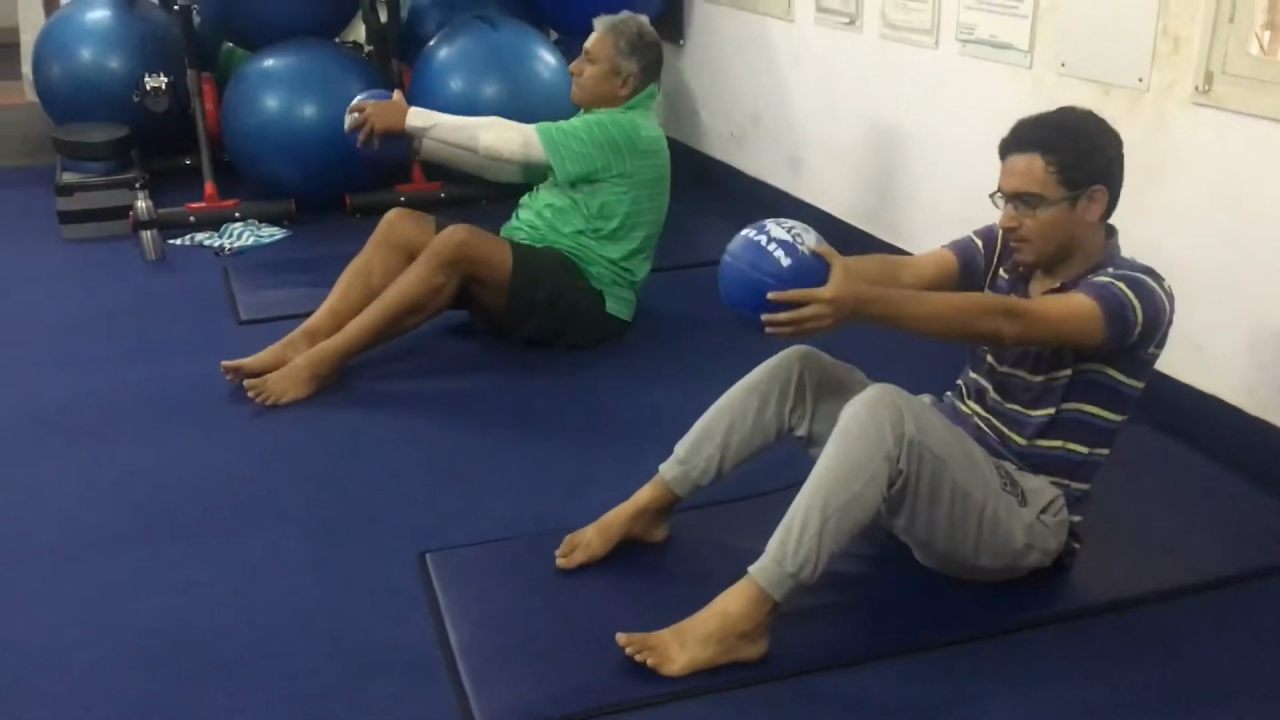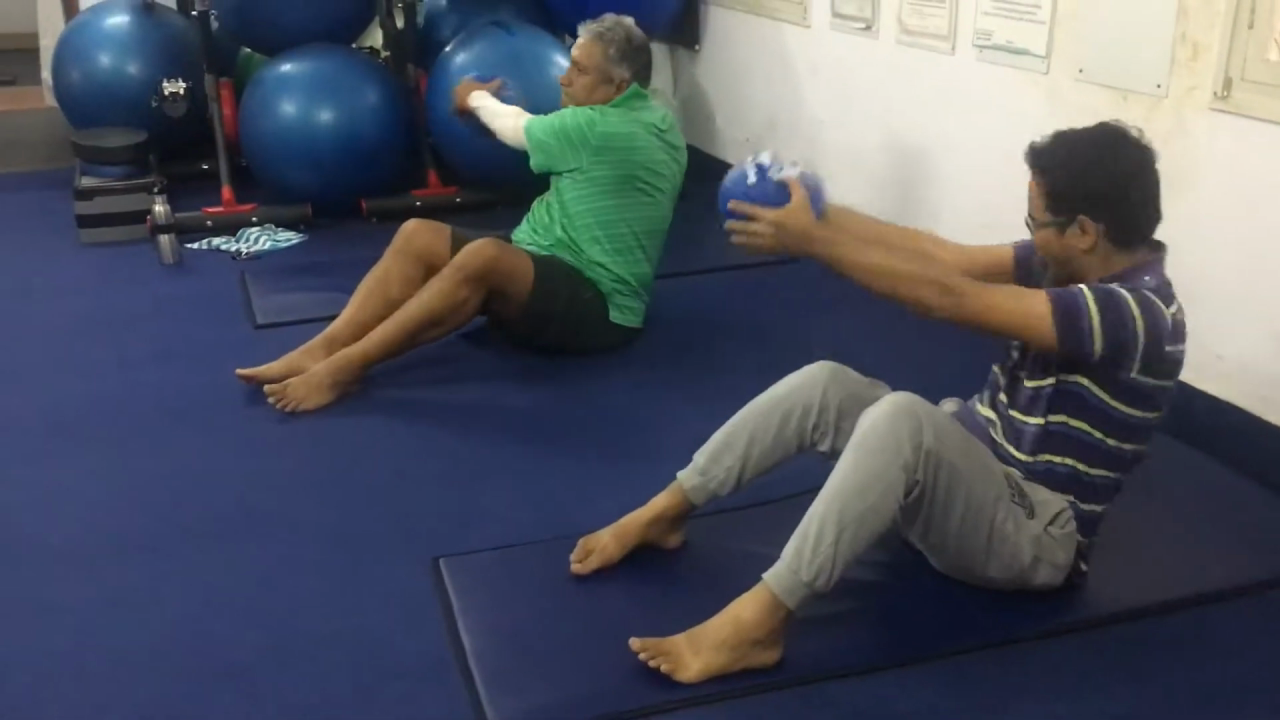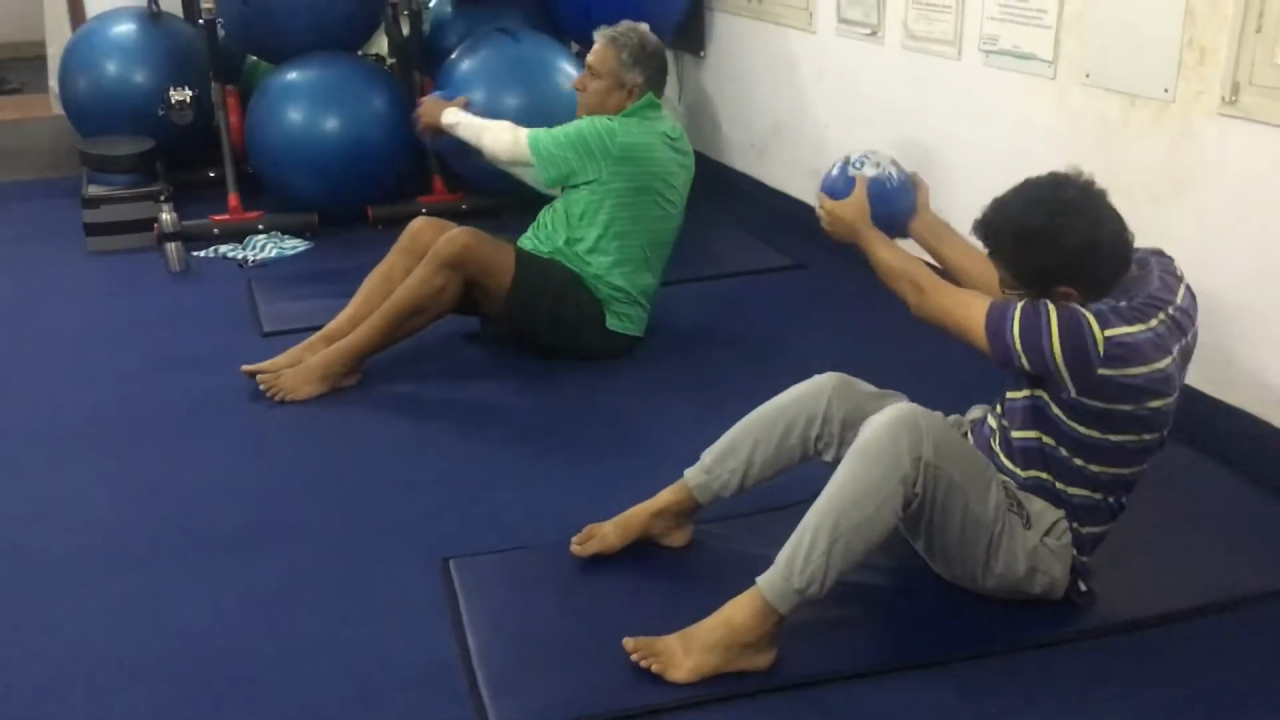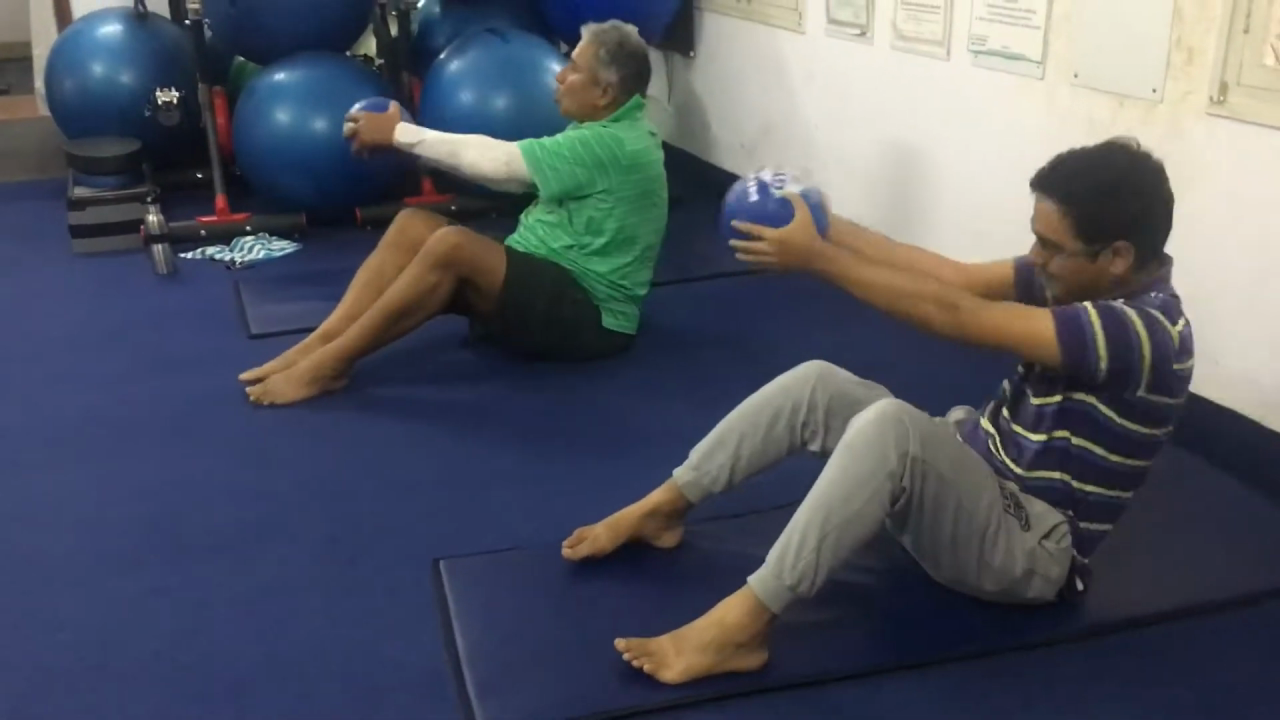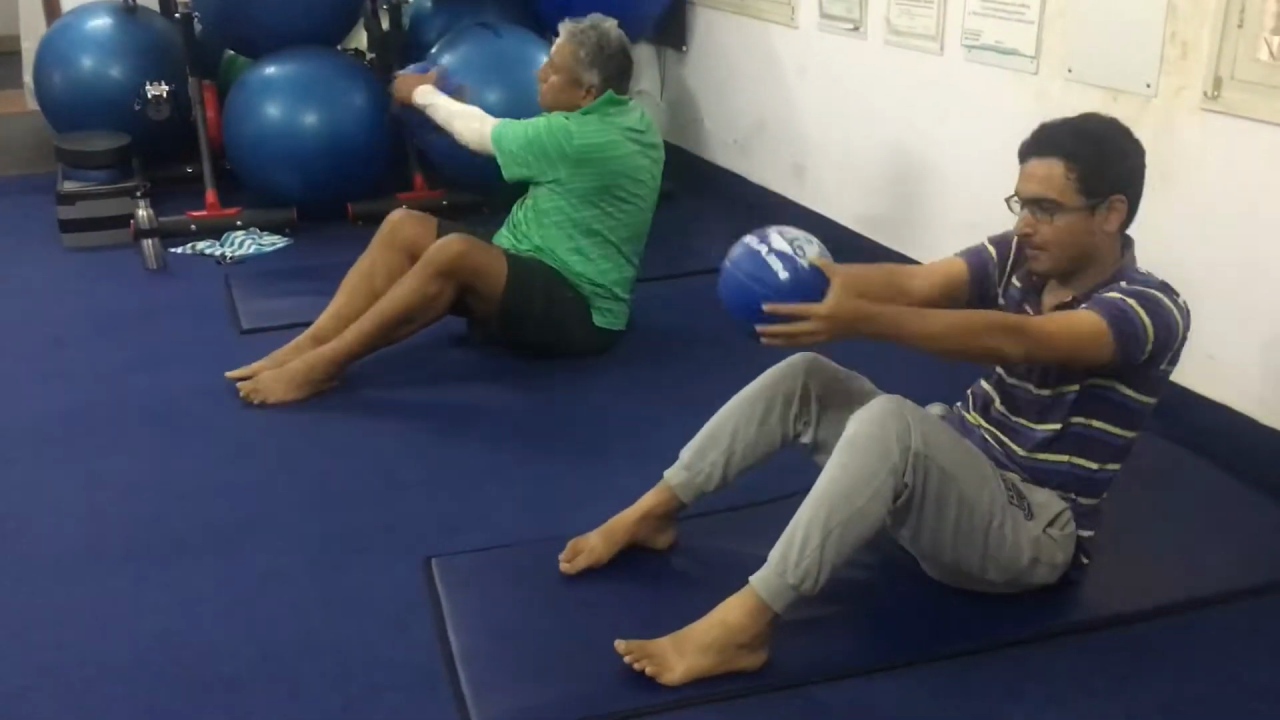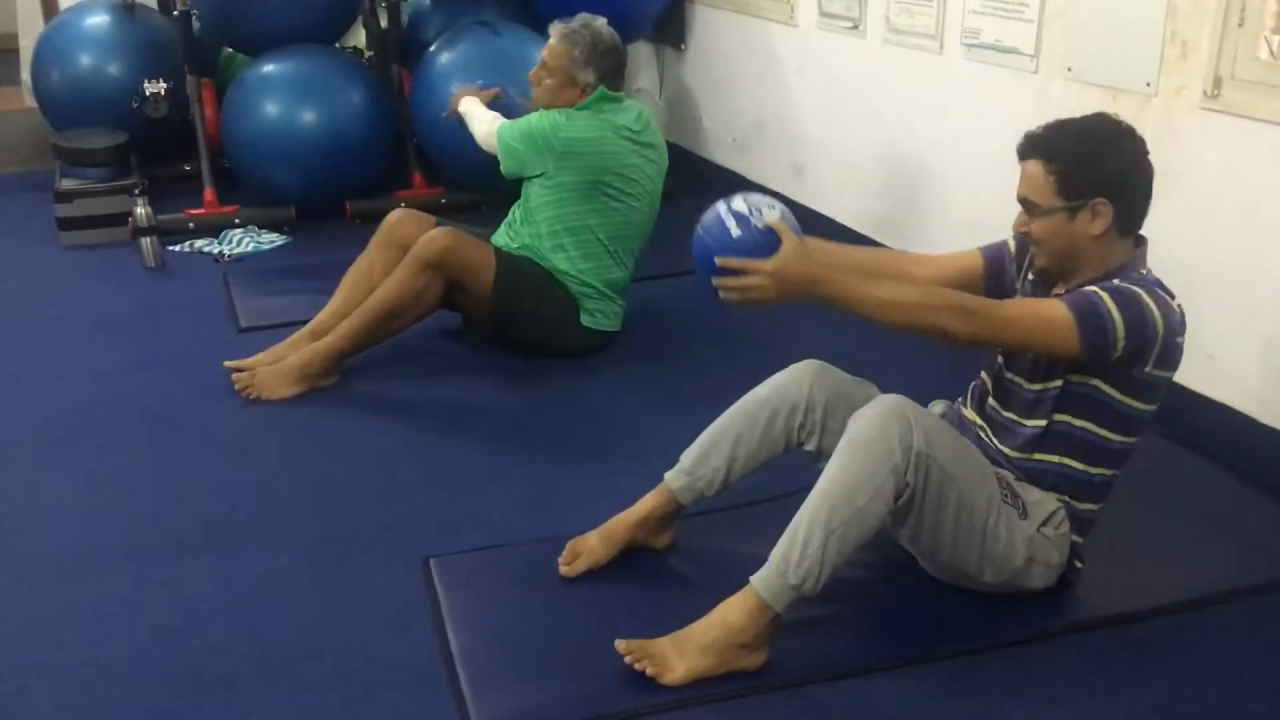
dt=0.3s
person 1, frame 1
left shoulder: (1139, 298)
right shoulder: (1007, 250)
left elbow: (1004, 322)
right elbow: (905, 272)
left wrist: (858, 303)
right wrist: (828, 276)
left hip: (1019, 518)
right hip: (944, 454)
left knee: (881, 410)
right knee: (798, 368)
left ankle: (745, 615)
right ankle: (645, 508)
person 1, frame 2
left shoulder: (1135, 315)
right shoulder: (1076, 262)
left elbow: (947, 297)
right elbow: (950, 257)
left wrist: (810, 237)
right wrist: (823, 217)
left hip: (1030, 534)
right hip: (968, 464)
left knee: (900, 418)
right knee: (824, 384)
left ankle: (756, 622)
right ankle: (661, 514)
person 1, frame 3
left shoulder: (1081, 336)
right shoulder: (1151, 271)
left elbow: (929, 297)
right elbow: (1009, 298)
left wrist: (863, 229)
right wrist: (921, 219)
left hip: (1034, 544)
left knee: (902, 427)
right knee: (831, 395)
left ankle: (749, 626)
right ankle: (668, 509)
person 1, frame 4
left shoulder: (1140, 332)
right shoulder: (1123, 277)
left elbow: (953, 312)
right elbow: (962, 279)
left wrist: (815, 258)
right wrist: (827, 229)
left hip: (1026, 546)
right hip: (976, 465)
left knee: (889, 425)
right knee: (815, 383)
left ankle: (742, 625)
right ankle: (659, 510)
person 1, frame 5
left shoulder: (1153, 313)
right shoulder: (1017, 257)
left elbow: (1009, 340)
right elbow: (914, 284)
left wrist: (858, 319)
left hip: (1027, 531)
right hip: (953, 468)
left knee: (888, 423)
right knee: (804, 375)
left ankle: (743, 625)
right ankle: (650, 514)
person 1, frame 6
left shoulder: (1142, 312)
right shoulder: (1038, 259)
left elbow: (963, 320)
right elbow: (921, 271)
left wrist: (811, 282)
right wrist: (796, 253)
left hip: (1023, 535)
right hip: (954, 468)
left knee: (891, 420)
right knee: (809, 384)
left ankle: (742, 626)
right ankle: (649, 515)
person 2, frame 1
left shoulder: (626, 132)
right shoulder: (606, 119)
left elbow: (513, 145)
right elbow: (516, 165)
left wrist: (410, 119)
right wrist: (417, 144)
left hip: (583, 298)
right hip: (537, 262)
left knee: (459, 243)
right knee: (400, 226)
left ankle: (324, 360)
right ankle: (305, 341)
person 2, frame 2
left shoulder: (594, 127)
right shoulder: (656, 122)
left elbow: (517, 129)
left wrist: (476, 100)
left hip: (594, 307)
left knee: (483, 258)
right knee: (418, 237)
left ankle: (345, 367)
right ankle: (324, 349)
person 2, frame 3
left shoulder: (610, 138)
right shoulder: (656, 131)
left elbow: (514, 145)
right elbow: (559, 177)
left wrist: (449, 116)
left hip: (594, 315)
right hip: (565, 281)
left knee: (461, 246)
right knee: (424, 232)
left ankle: (340, 363)
right ankle: (323, 344)
person 2, frame 4
left shoulder: (607, 146)
right shoulder: (612, 128)
left elbow: (500, 161)
right elbow: (519, 175)
left wrist: (401, 134)
right wrist: (416, 145)
left hip: (585, 316)
right hip: (548, 280)
left knee: (452, 246)
right knee: (412, 226)
left ankle: (329, 365)
right ankle: (319, 345)
person 2, frame 5
left shoulder: (574, 138)
right shoulder: (632, 118)
left elbow: (482, 135)
left wrist: (421, 93)
left hip: (577, 312)
left knee: (454, 252)
right knee: (404, 227)
left ankle: (322, 367)
right ankle: (309, 345)
person 2, frame 6
left shoulder: (562, 133)
right shoulder: (638, 120)
left elbow: (492, 135)
left wrist: (468, 103)
left hip: (571, 313)
left knee: (442, 246)
right knee: (402, 226)
left ankle: (317, 363)
right ankle: (307, 341)
